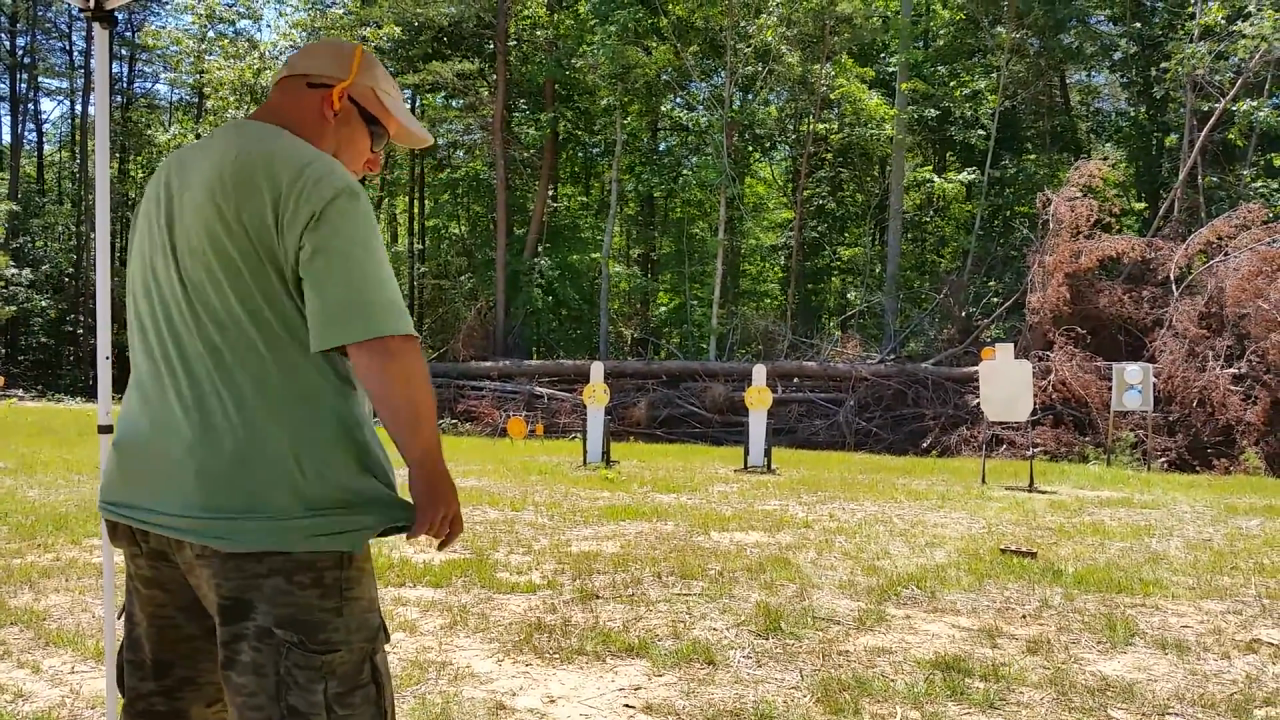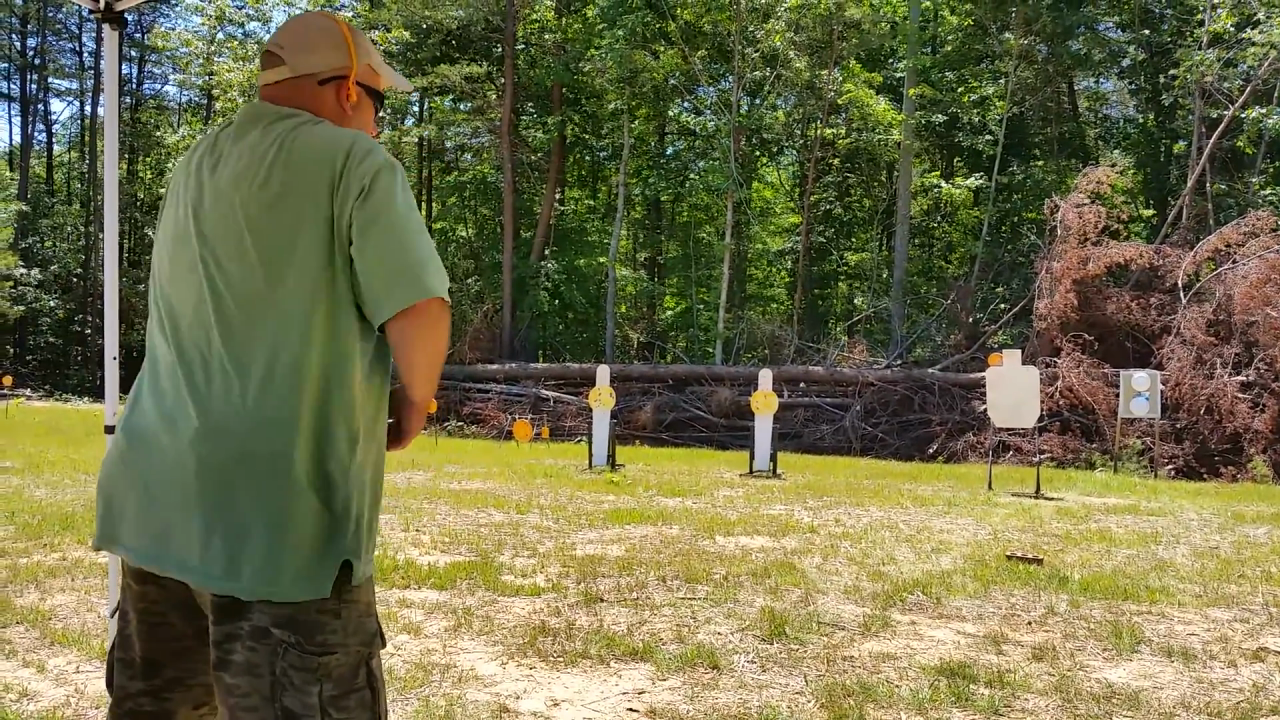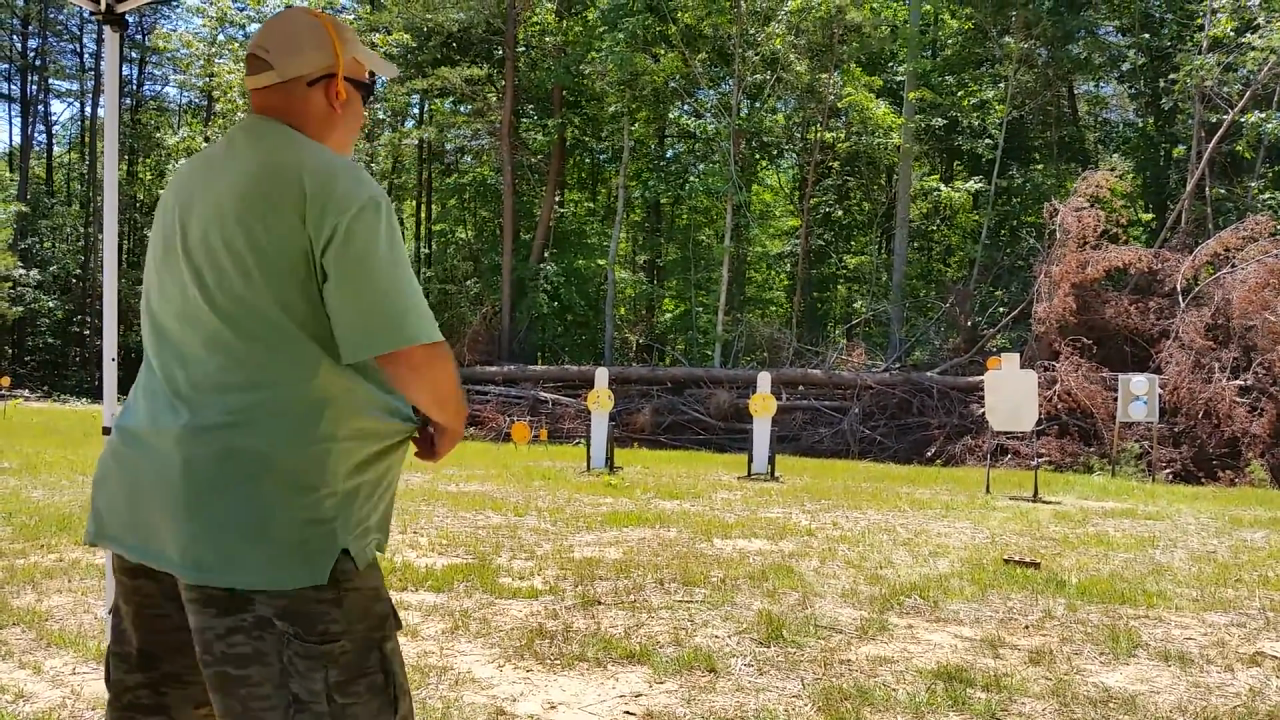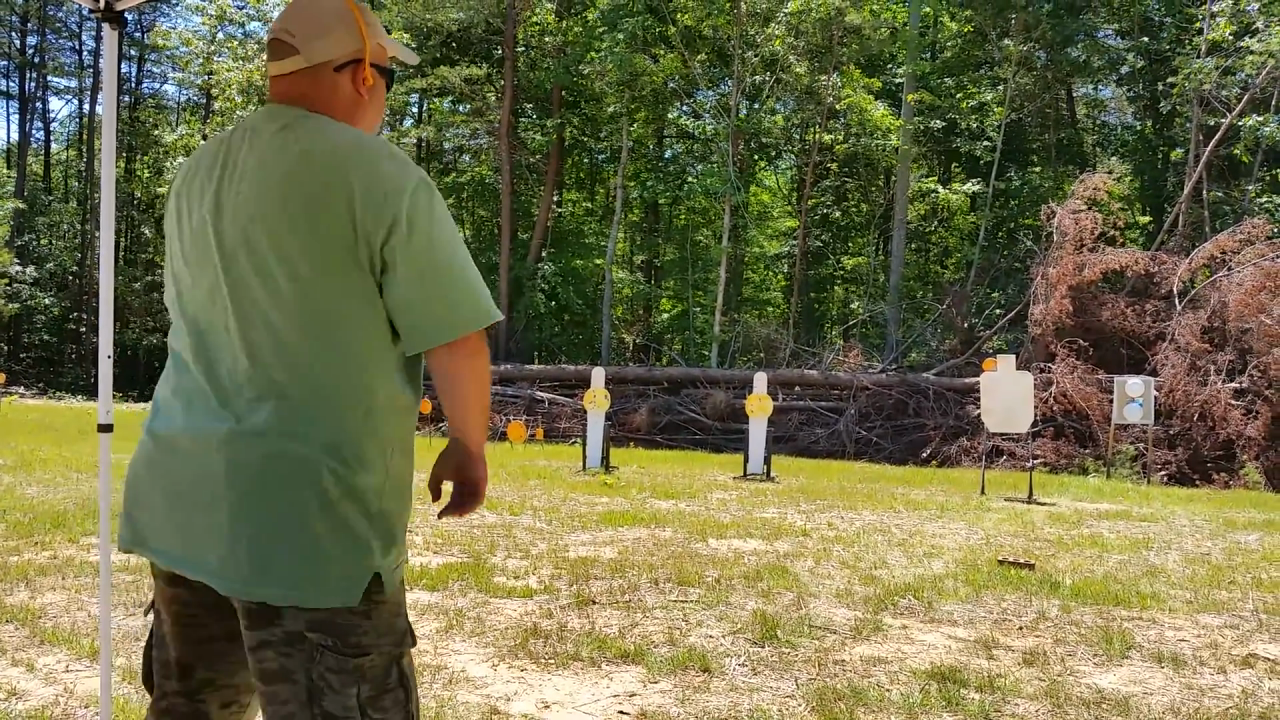
dt=0.4s
person 1, frame 1
left shoulder: (173, 175)
right shoulder: (313, 183)
right elbow: (381, 343)
right wrist: (431, 472)
left hip: (153, 494)
right hip: (271, 506)
person 1, frame 2
left shoulder: (196, 166)
right shoulder: (354, 165)
right elbow: (418, 311)
right wrist: (415, 397)
left hip: (156, 488)
right hip: (275, 501)
person 1, frame 3
left shoulder: (190, 178)
right shoulder: (335, 186)
right elbow: (404, 351)
right wrist: (448, 417)
left hip: (149, 489)
right hip: (267, 503)
person 1, frame 4
left shoulder: (198, 172)
right shoulder: (378, 175)
right elbow: (454, 336)
right wrist: (469, 450)
left hip: (183, 495)
right hip: (306, 509)
